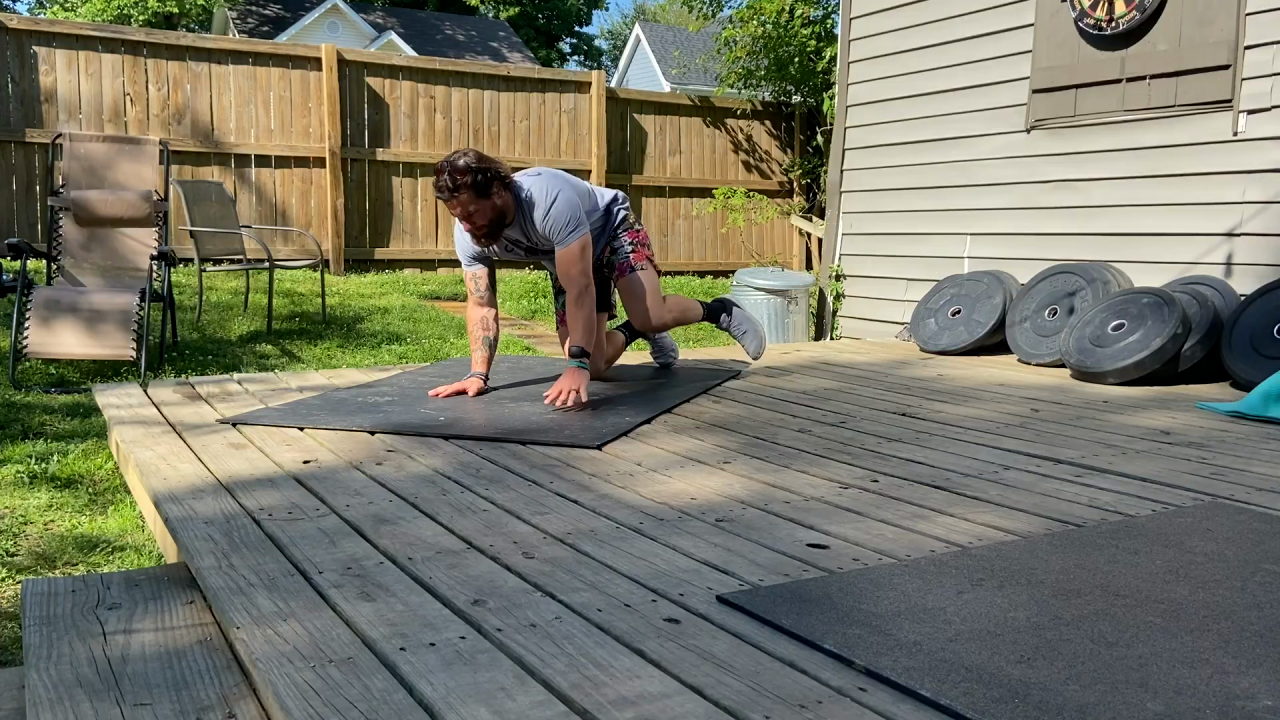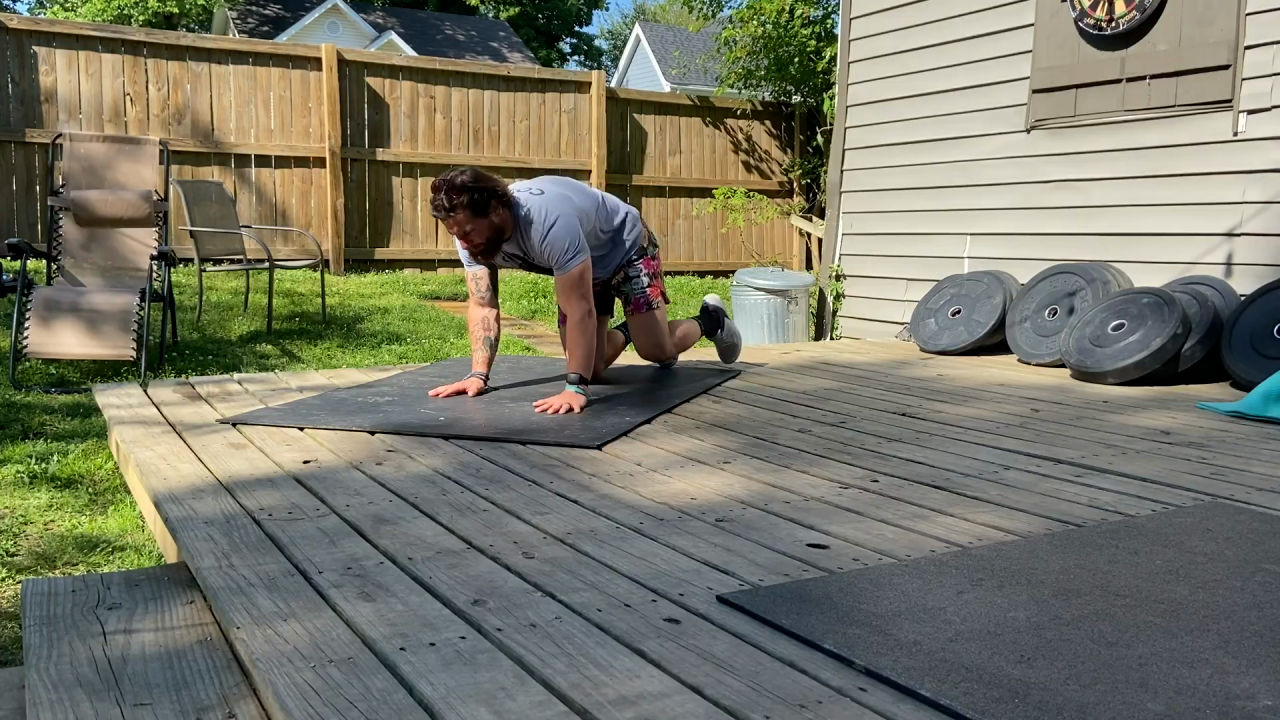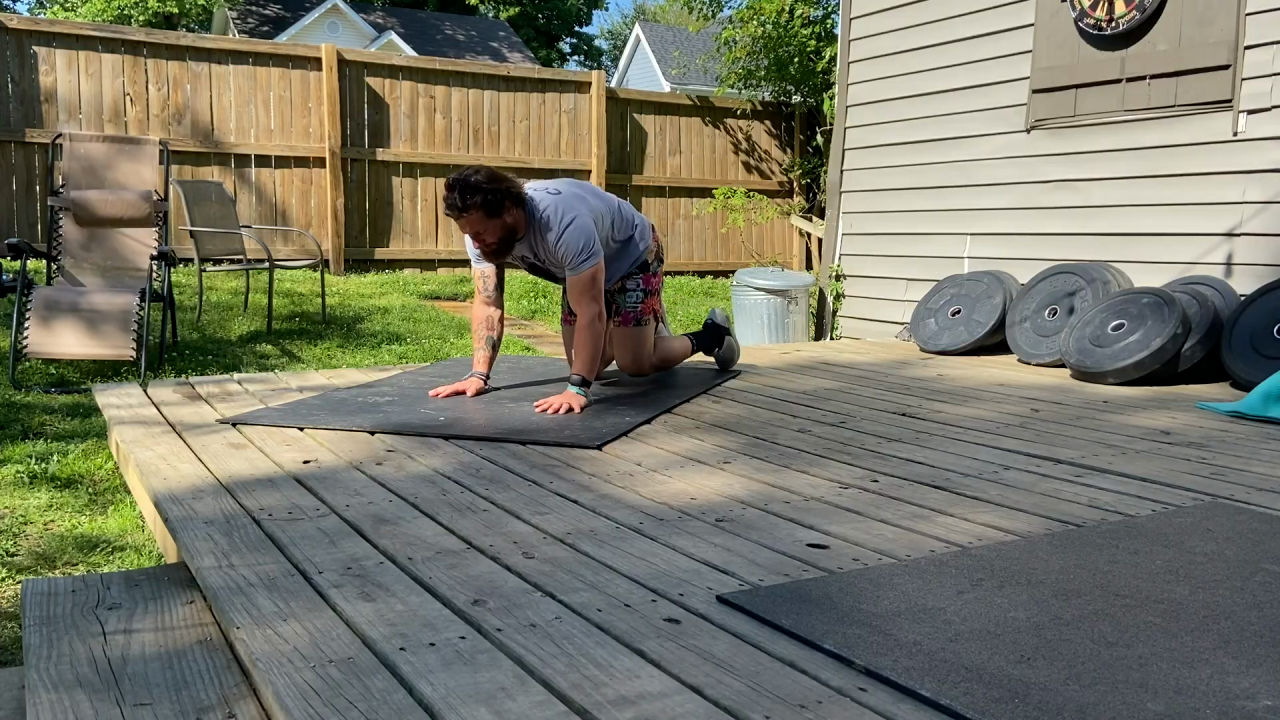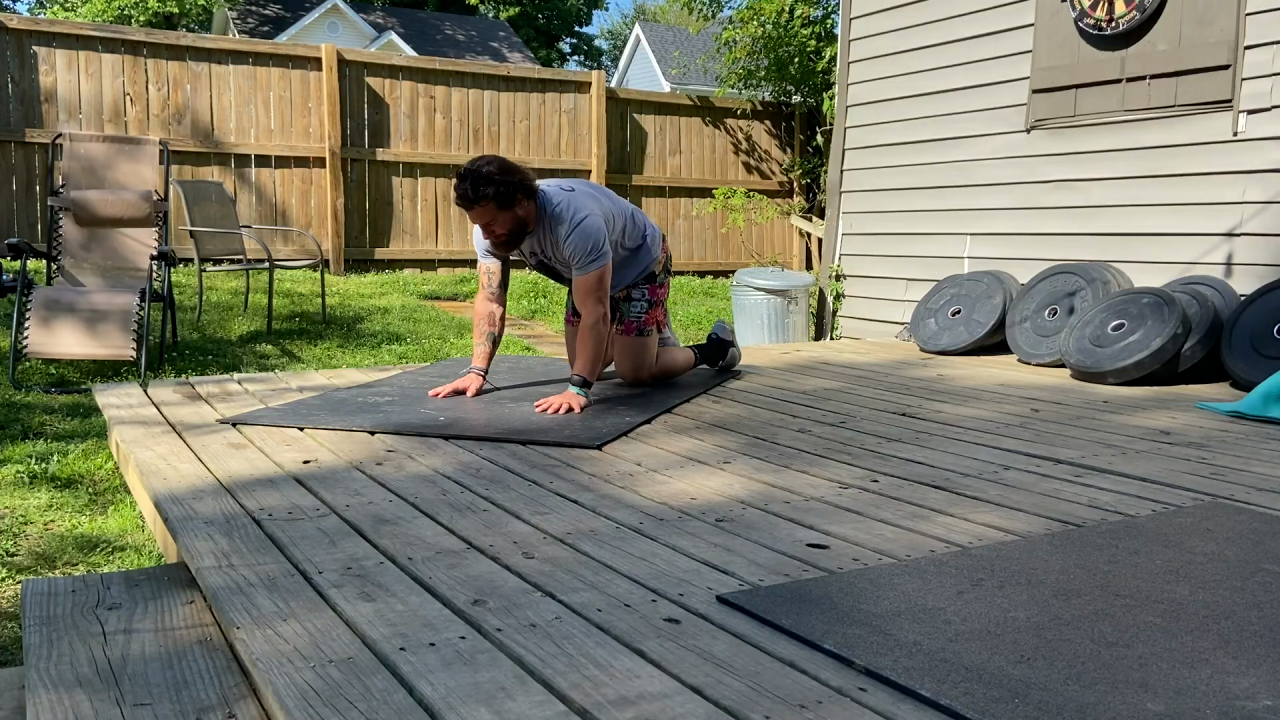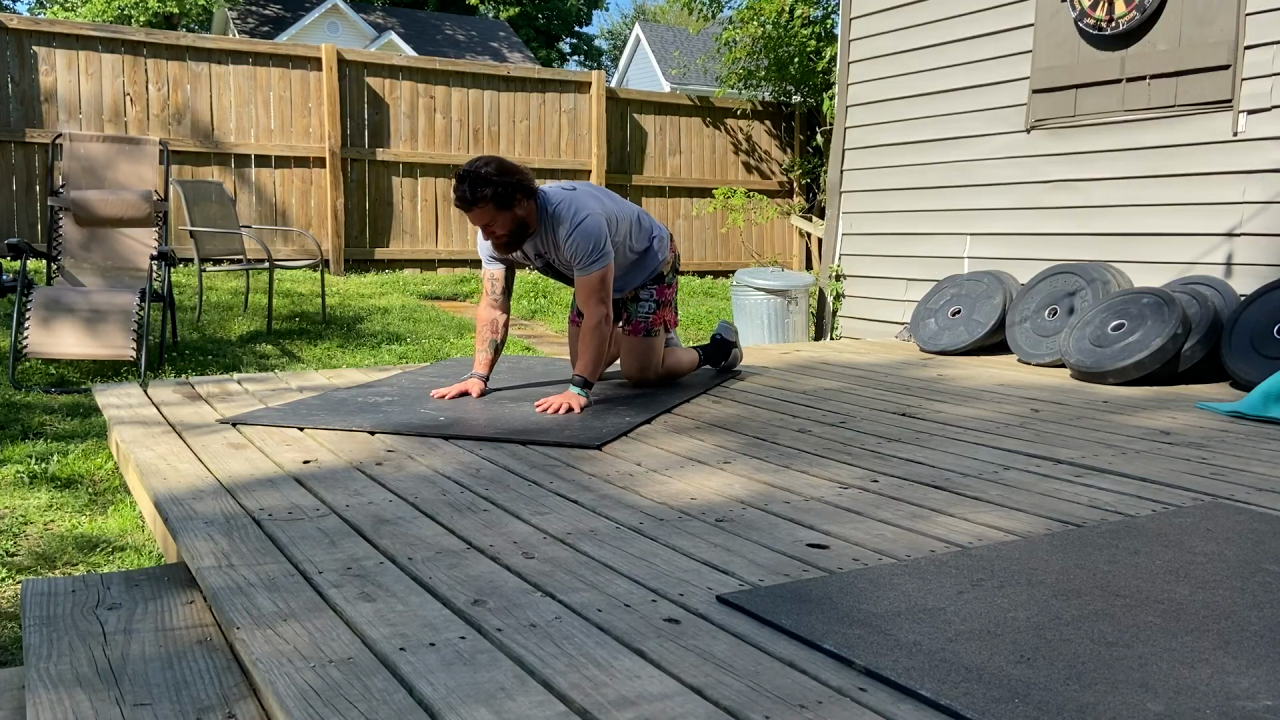
dt=0.2s
person 1, frame 1
left shoulder: (550, 202)
right shoulder: (468, 232)
left elbow: (580, 289)
right elbow: (481, 306)
left wrist: (576, 365)
right wrist: (478, 375)
left hip: (612, 231)
right hip: (566, 261)
left knee: (651, 316)
right knee: (595, 365)
left ankle: (719, 310)
right ankle: (630, 331)
person 1, frame 2
left shoulder: (549, 221)
right shoulder: (471, 234)
left elbow: (579, 311)
right elbow: (482, 307)
left wrist: (576, 388)
right wrist: (478, 375)
left hip: (624, 245)
right hip: (579, 266)
left knee: (654, 348)
right knee: (591, 367)
left ankle: (711, 319)
right ankle: (630, 329)
person 1, frame 3
left shoulder: (564, 223)
right shoulder: (481, 231)
left elbow: (589, 312)
right elbow: (487, 306)
left wrist: (576, 389)
right wrist: (478, 374)
left hip: (632, 255)
right hip: (585, 272)
left knee: (635, 363)
right knee: (586, 365)
left ankle: (712, 335)
right ankle: (637, 327)
person 1, frame 4
left shoulder: (576, 222)
right shoulder: (489, 229)
left elbow: (594, 312)
right elbow: (490, 301)
left wrist: (578, 389)
right wrist: (476, 371)
left hip: (640, 262)
right hip: (588, 273)
left knee: (634, 373)
right knee: (585, 364)
left ankle: (716, 347)
right ankle: (642, 331)
person 1, frame 5
left shoulder: (577, 222)
right shoulder: (494, 233)
left elbow: (597, 313)
right elbow: (494, 307)
left wrist: (579, 389)
right wrist: (478, 376)
left hip: (649, 263)
right hip: (598, 275)
left knee: (640, 373)
right knee: (587, 364)
left ankle: (718, 348)
right ankle: (651, 331)
